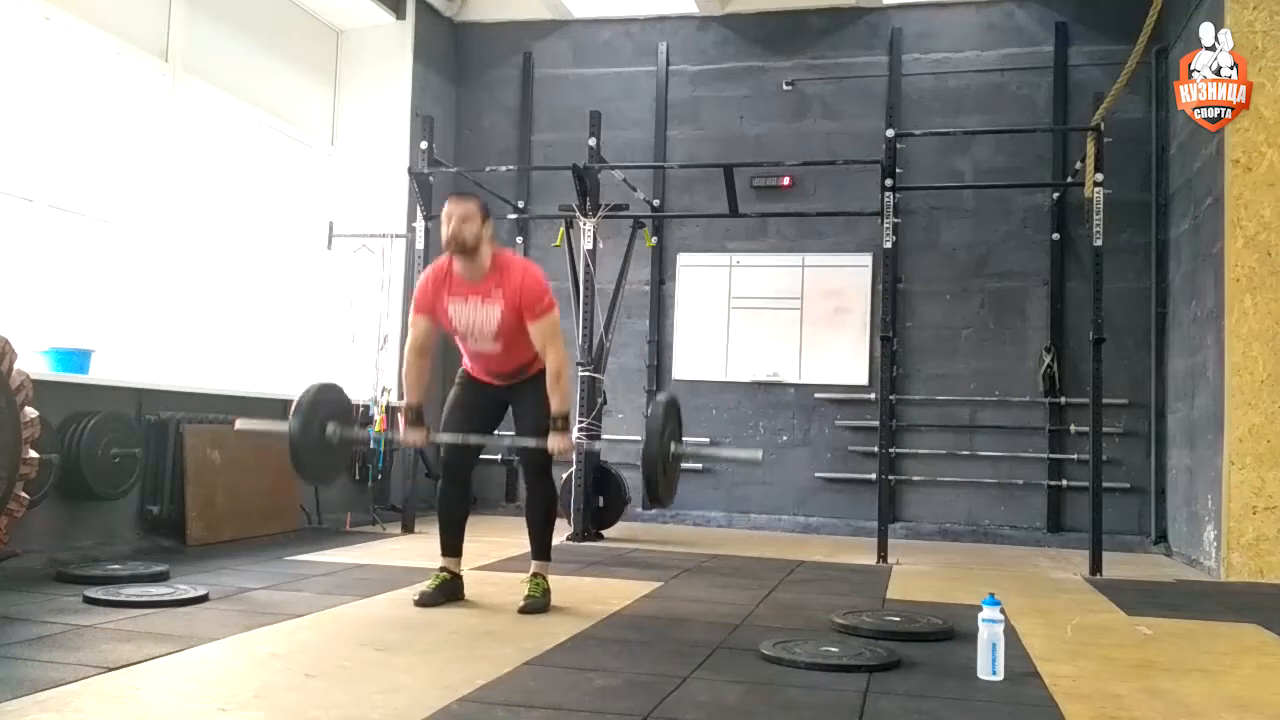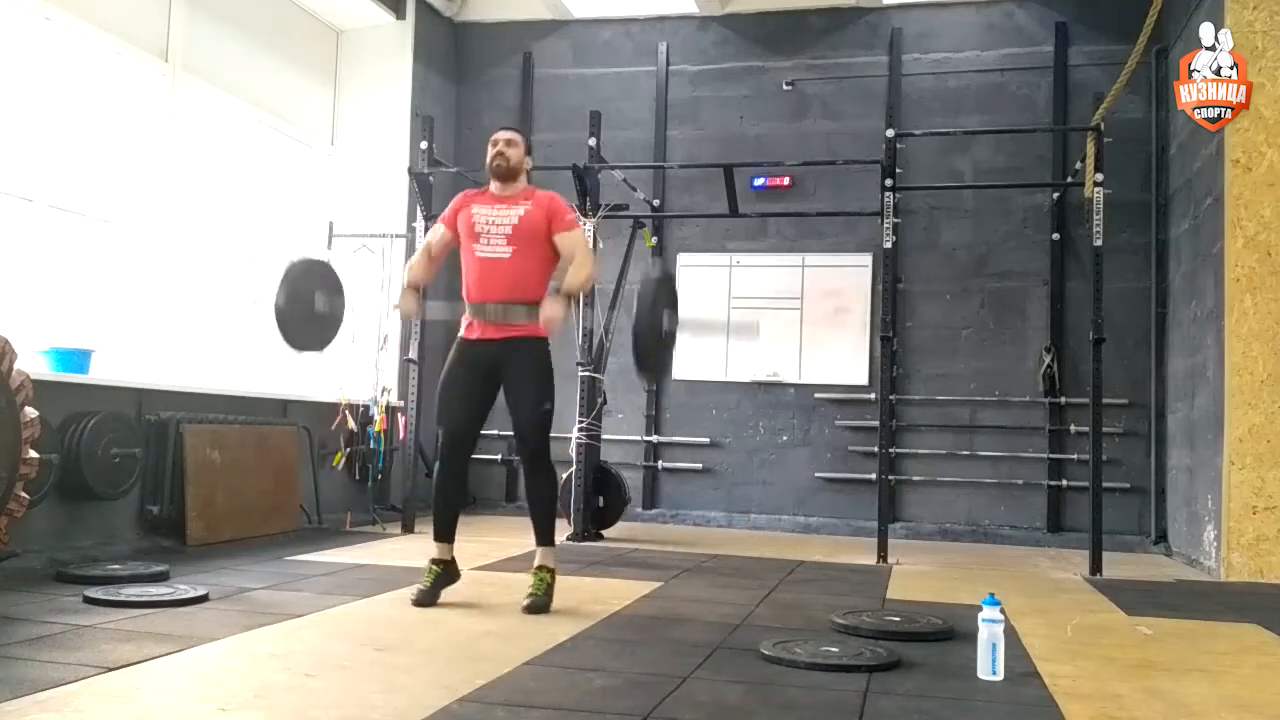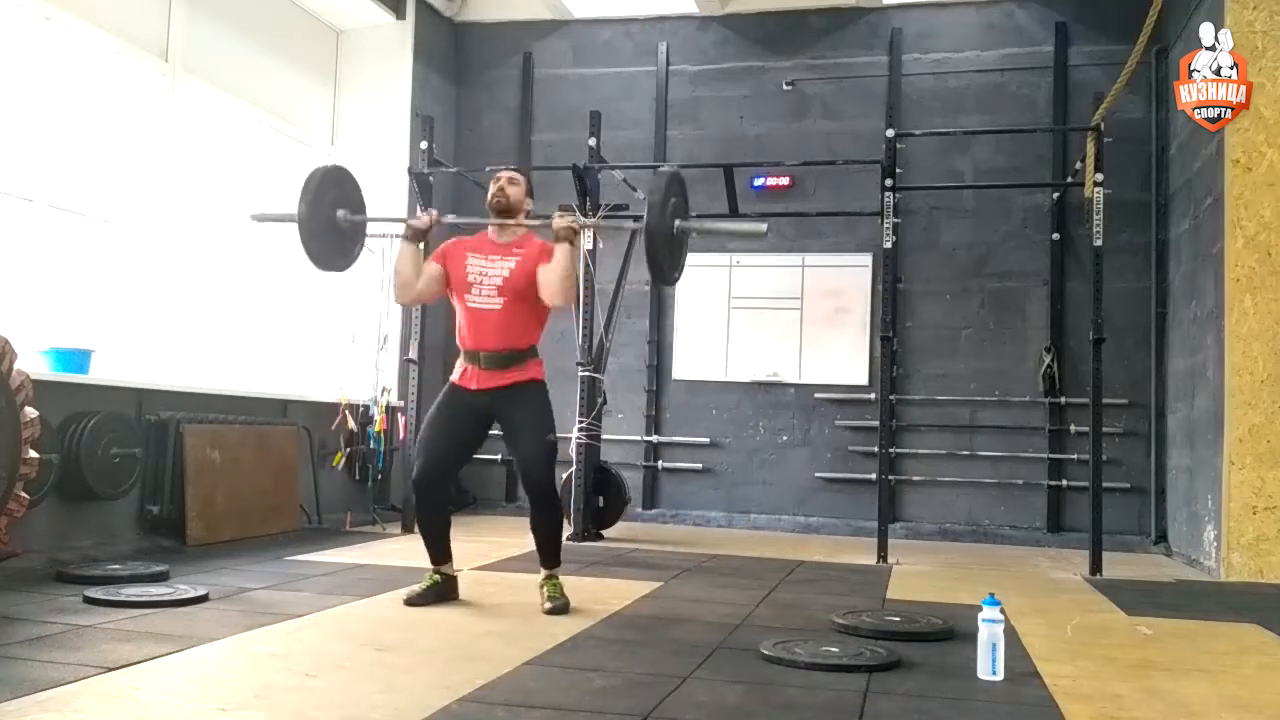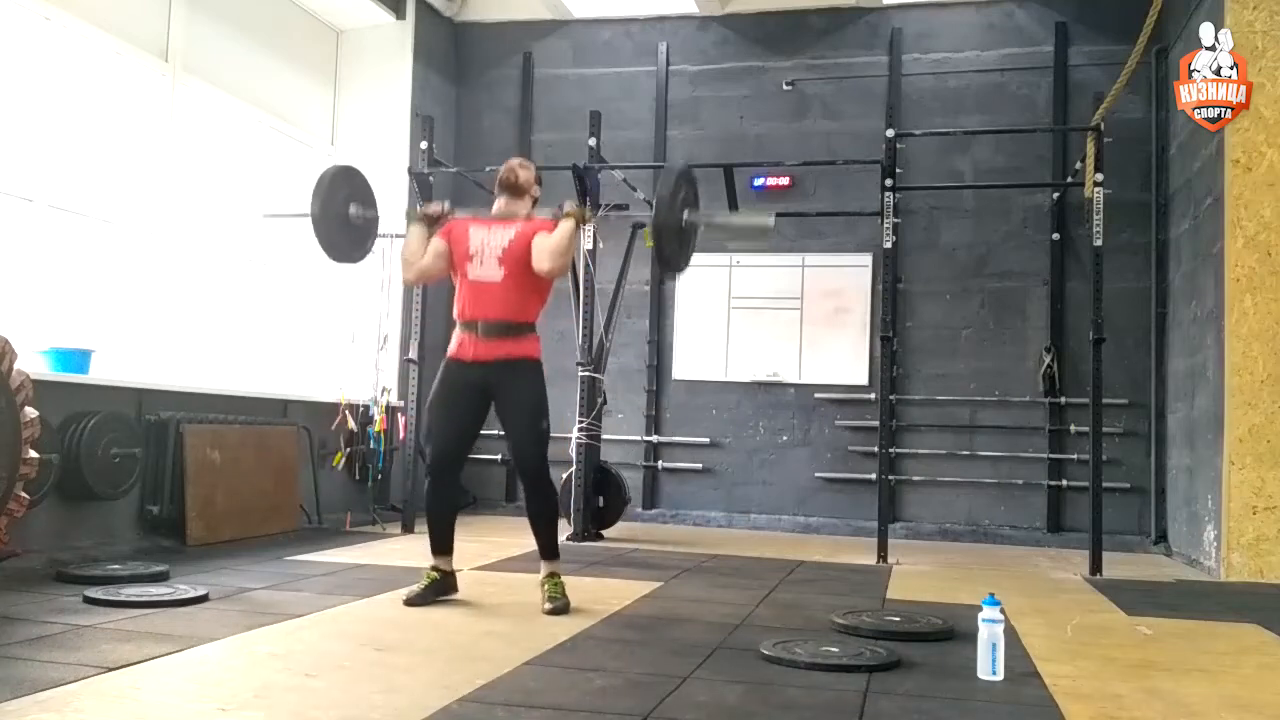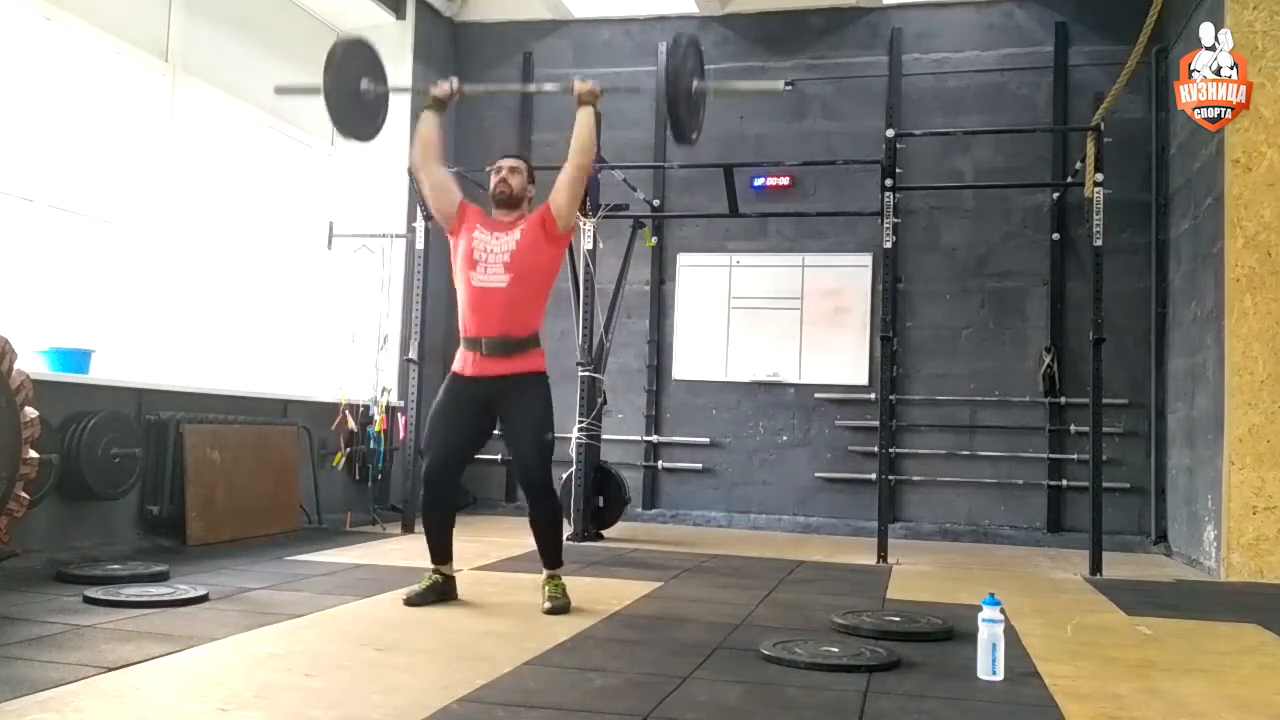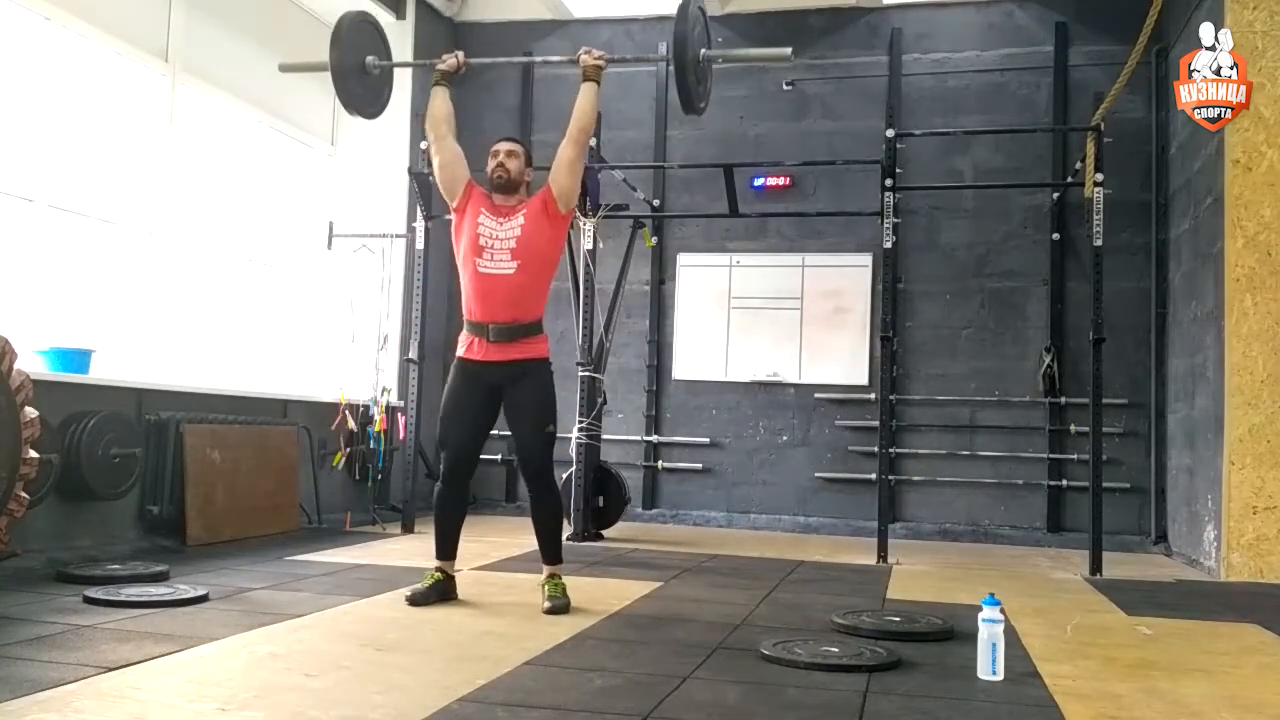
dt=0.3s
person 1, frame 1
left shoulder: (523, 278)
right shoulder: (433, 280)
left elbow: (554, 356)
right elbow: (417, 351)
left wrist: (560, 425)
right wrist: (412, 415)
left hip: (529, 378)
right hip: (478, 376)
left knee: (536, 467)
right knee: (453, 463)
left ankle: (539, 576)
right ankle: (449, 572)
person 1, frame 2
left shoulder: (548, 205)
right shoulder: (464, 204)
left elbow: (584, 262)
right elbow: (429, 253)
left wrist: (562, 295)
right wrist: (411, 287)
left hip: (527, 343)
right hip: (472, 341)
left knee: (533, 449)
right knee: (450, 448)
left ankle: (544, 568)
right ankle: (442, 560)
person 1, frame 3
left shoulder: (541, 250)
right shoulder: (455, 249)
left elbow: (560, 297)
right elbow: (406, 293)
left wrist: (564, 241)
right wrist: (412, 238)
left hip: (521, 385)
right hip: (466, 383)
left knee: (538, 479)
right knee: (426, 476)
left ankle: (550, 578)
right ankle: (442, 575)
person 1, frame 4
left shoulder: (540, 229)
right shoulder: (458, 228)
left elbow: (548, 265)
right elbow: (413, 272)
left wrist: (571, 221)
right wrist: (423, 223)
left hip: (517, 362)
right hip: (462, 360)
left knee: (532, 467)
right knee: (440, 463)
left ankle: (552, 575)
right ankle: (441, 570)
person 1, frame 5
left shoulder: (546, 230)
right shoulder: (464, 224)
left elbow: (577, 166)
right elbow: (425, 165)
left wrist: (585, 108)
right wrist: (434, 108)
left hip: (523, 377)
right hip: (467, 376)
left knee: (535, 480)
right knee: (436, 475)
left ankle: (553, 579)
right ankle: (441, 576)
person 1, frame 6
left shoulder: (548, 211)
right shoulder: (467, 205)
left elbow: (577, 140)
right elbow: (440, 138)
left wrist: (590, 80)
right wrist: (442, 81)
left hip: (527, 364)
right hip: (472, 361)
left knee: (537, 471)
right knee: (453, 469)
left ankle: (553, 577)
right ankle: (443, 573)
